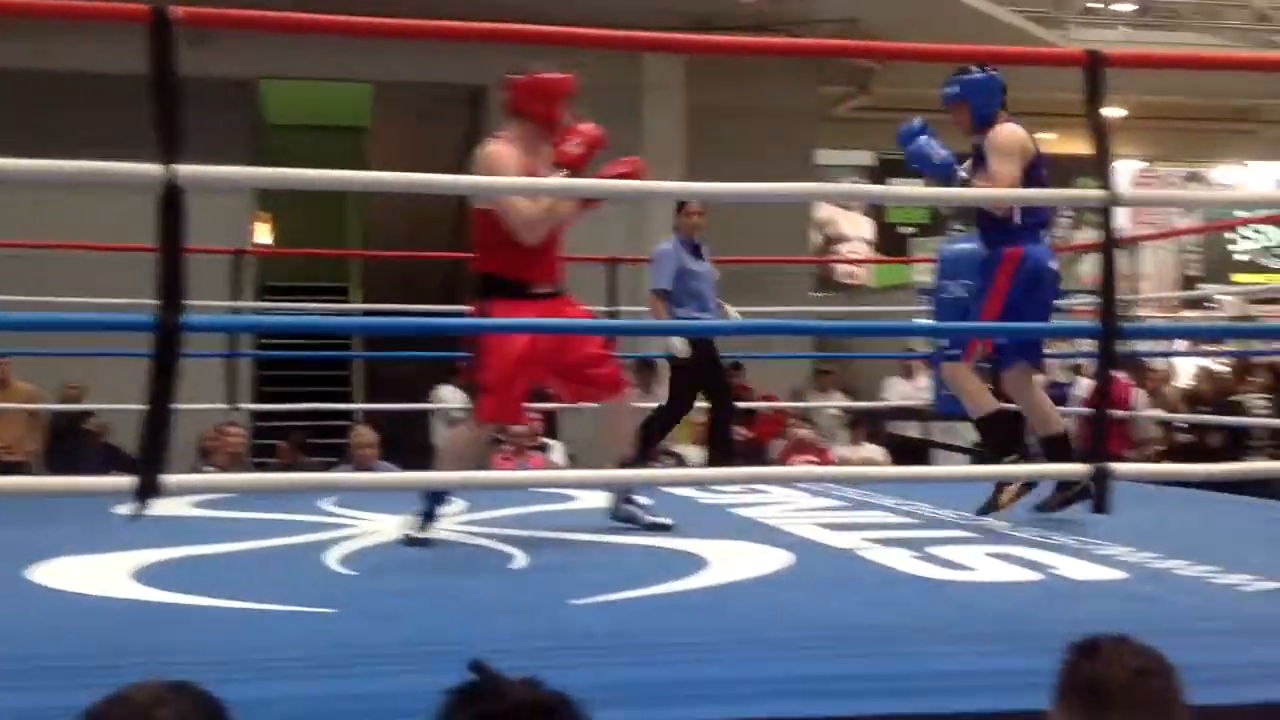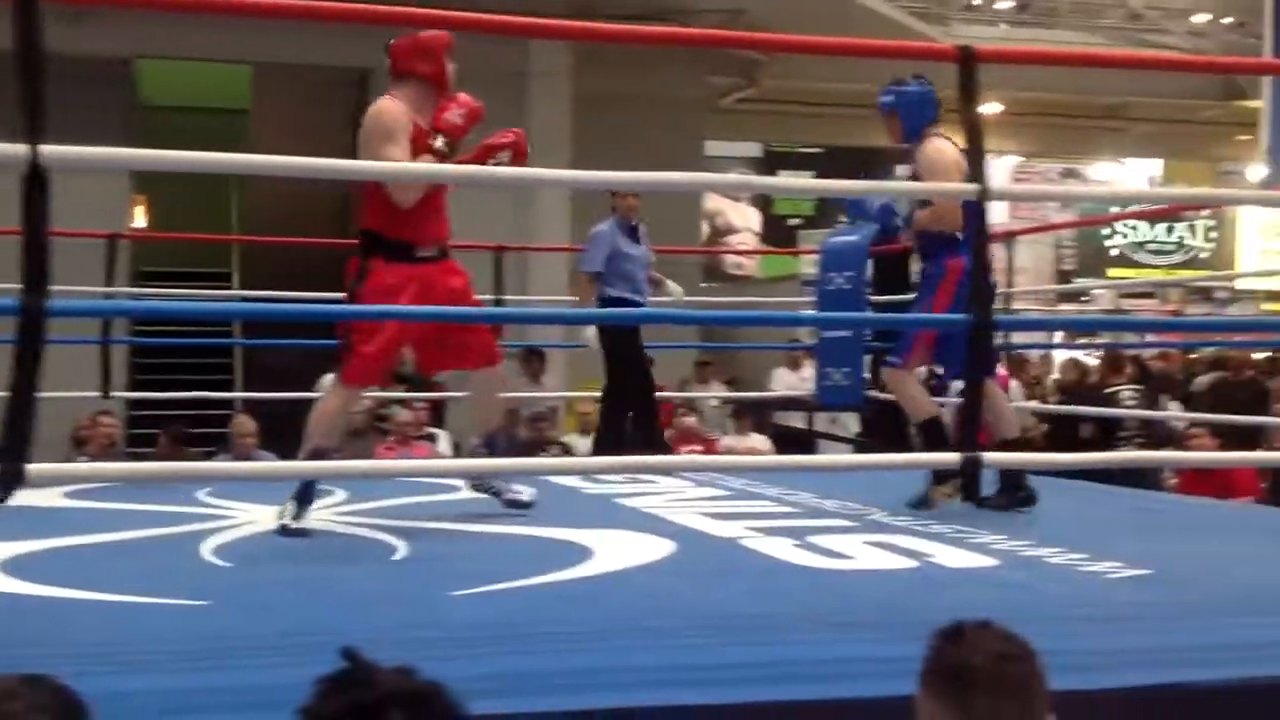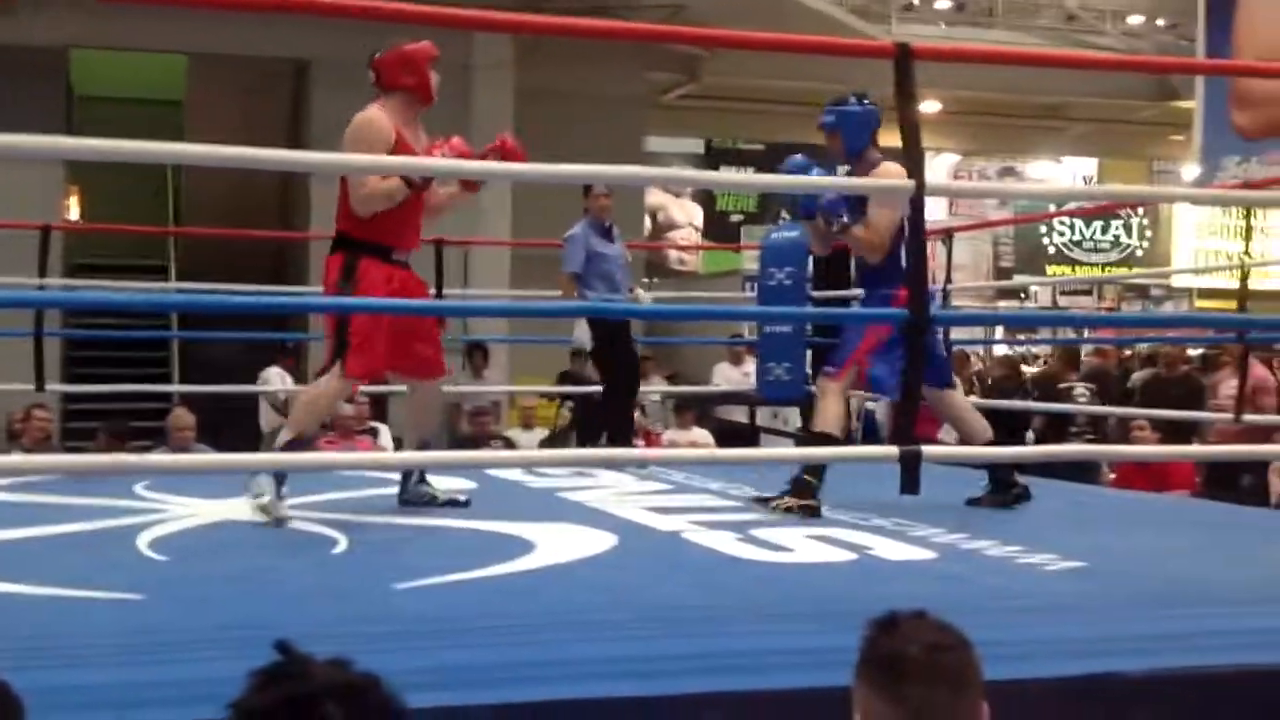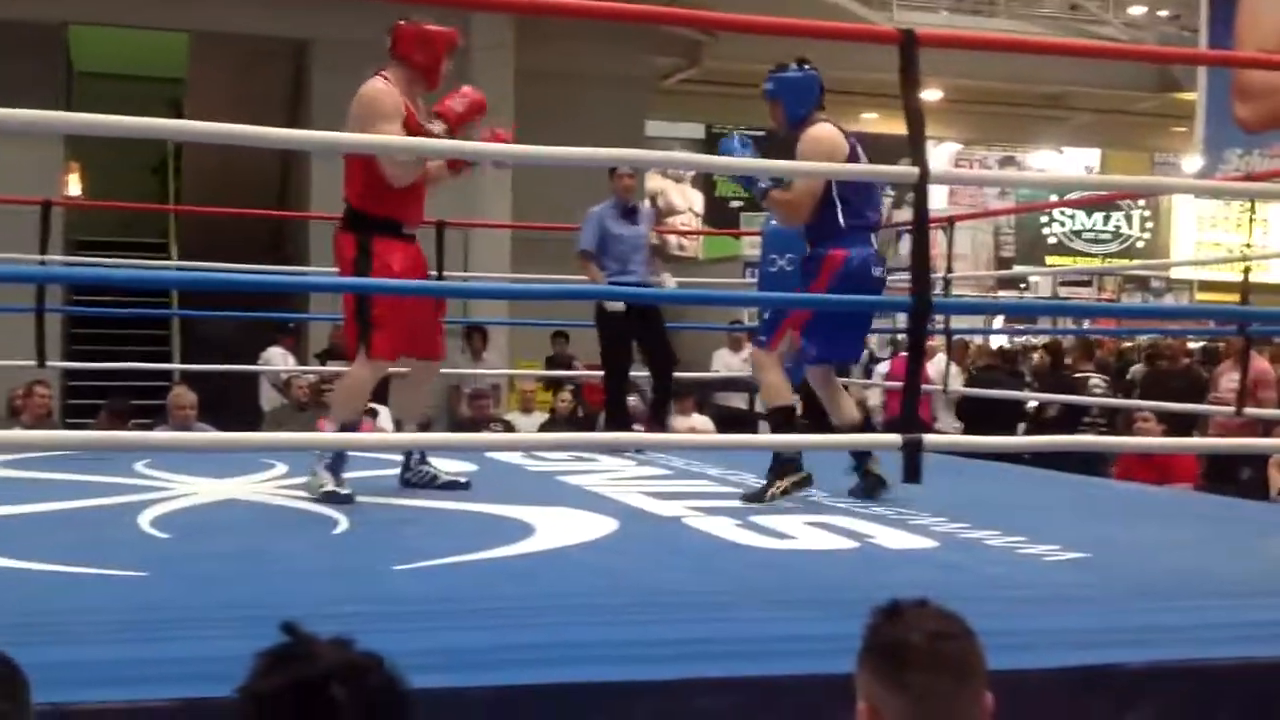
dt=0.3s
person 1, frame 1
left shoulder: (542, 154)
right shoulder: (498, 156)
right elbow: (528, 229)
right wrist: (565, 172)
left hip: (551, 300)
right hip: (505, 306)
left knee: (615, 393)
right knee: (487, 418)
left ankle: (624, 497)
right ankle: (427, 510)
person 1, frame 2
left shoulder: (428, 115)
right shoulder: (387, 114)
right elbow: (403, 193)
left wrist: (479, 158)
right wrist: (444, 140)
left hip: (435, 265)
right hip: (386, 269)
left knee: (487, 363)
right knee: (351, 383)
left ankle: (485, 469)
right ankle: (301, 495)
person 1, frame 3
left shoulder: (415, 133)
right shoulder: (373, 123)
left elbow: (430, 206)
right elbow: (363, 201)
left wrist: (475, 174)
right wrist: (423, 171)
left hip: (395, 269)
right hip: (360, 265)
left knee: (428, 377)
right knee: (348, 373)
left ankle: (413, 481)
right ankle: (273, 473)
person 1, frame 4
left shoulder: (410, 103)
right shoulder: (379, 94)
right elbow: (399, 174)
left wrist: (465, 155)
right wrist: (443, 125)
left hip: (400, 243)
right hip: (372, 243)
left knee: (426, 355)
right knee: (375, 357)
left ankle: (415, 463)
right ankle: (328, 465)
person 2, frame 1
left shoulder: (1006, 137)
right shoulder: (993, 141)
left elbow: (998, 199)
left wrist: (948, 169)
right wrist: (925, 152)
left hip: (1016, 261)
right hip: (1025, 263)
left knee: (958, 365)
right knee: (1018, 375)
left ankle: (1010, 470)
right ankle: (1068, 476)
person 2, frame 2
left shoulder: (935, 152)
right shoulder: (930, 153)
left elbow: (949, 219)
left wrist: (893, 218)
right wrist: (890, 216)
left hip: (953, 271)
right hip: (950, 272)
left knee: (897, 371)
right knee: (979, 382)
left ankle: (947, 471)
right ankle: (1015, 482)
person 2, frame 3
left shoulder: (888, 176)
right shoulder: (852, 179)
left elbow: (874, 248)
right elbow: (821, 245)
left wrist: (829, 209)
right wrist: (809, 207)
left hip: (896, 297)
right hip: (886, 296)
left knee: (832, 383)
right knee: (941, 393)
left ankle: (805, 489)
right ankle: (1006, 480)
person 2, frame 4
left shoulder: (817, 138)
right shoulder: (837, 139)
left elbow: (797, 213)
left wrist: (755, 179)
right wrist: (765, 183)
left hip: (835, 262)
right hip: (862, 262)
left knee: (766, 356)
right knee: (821, 369)
left ankle: (788, 465)
person 3, frame 1
left shoulder: (700, 251)
right shoulder: (668, 252)
right elbow: (657, 297)
left wrist: (723, 308)
right wrist: (672, 334)
left hip: (701, 334)
right hip: (686, 333)
person 3, frame 2
left shoulder: (640, 232)
right shoulder: (603, 233)
right elbow: (588, 278)
left wrist: (664, 283)
right hip: (615, 313)
left knee: (620, 386)
right knee: (641, 384)
left ankle: (608, 449)
right ankle: (652, 448)
person 3, frame 3
left shoulder: (614, 233)
right shoulder: (578, 235)
right elbow: (570, 282)
left wrist: (635, 290)
left hip: (619, 314)
right hip: (597, 316)
left knee: (629, 379)
right knee: (619, 382)
left ankle: (586, 436)
right ankle: (620, 442)
person 3, frame 4
left shoulder: (647, 213)
right shoulder: (598, 215)
right elbow: (585, 258)
left wrist: (663, 274)
right hip: (613, 298)
left knee: (664, 360)
right knee: (617, 368)
left ankle: (657, 422)
right ankle: (617, 427)
